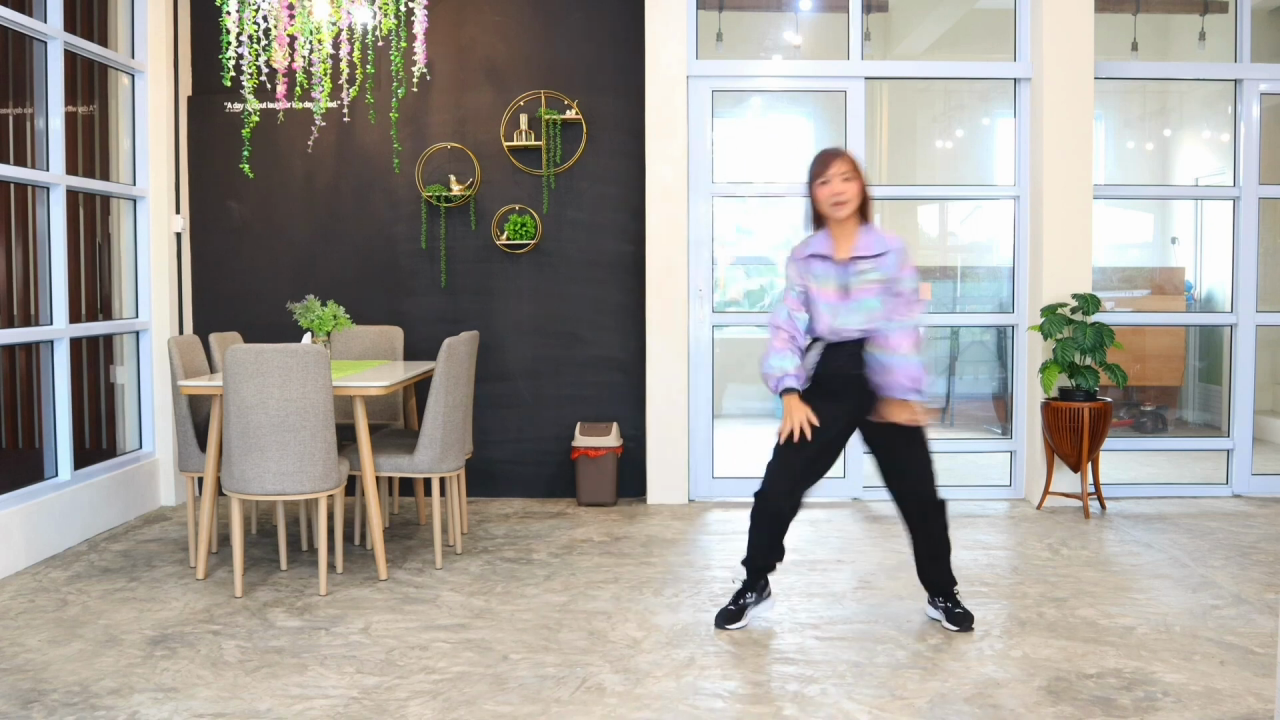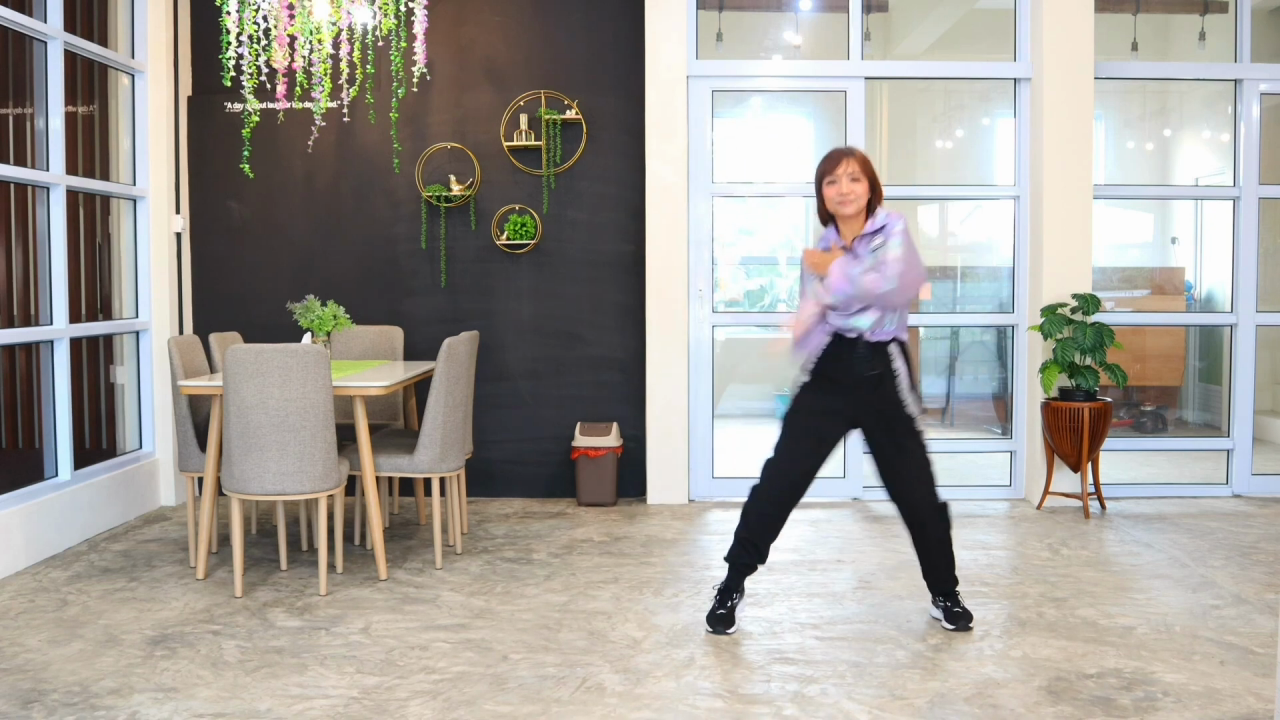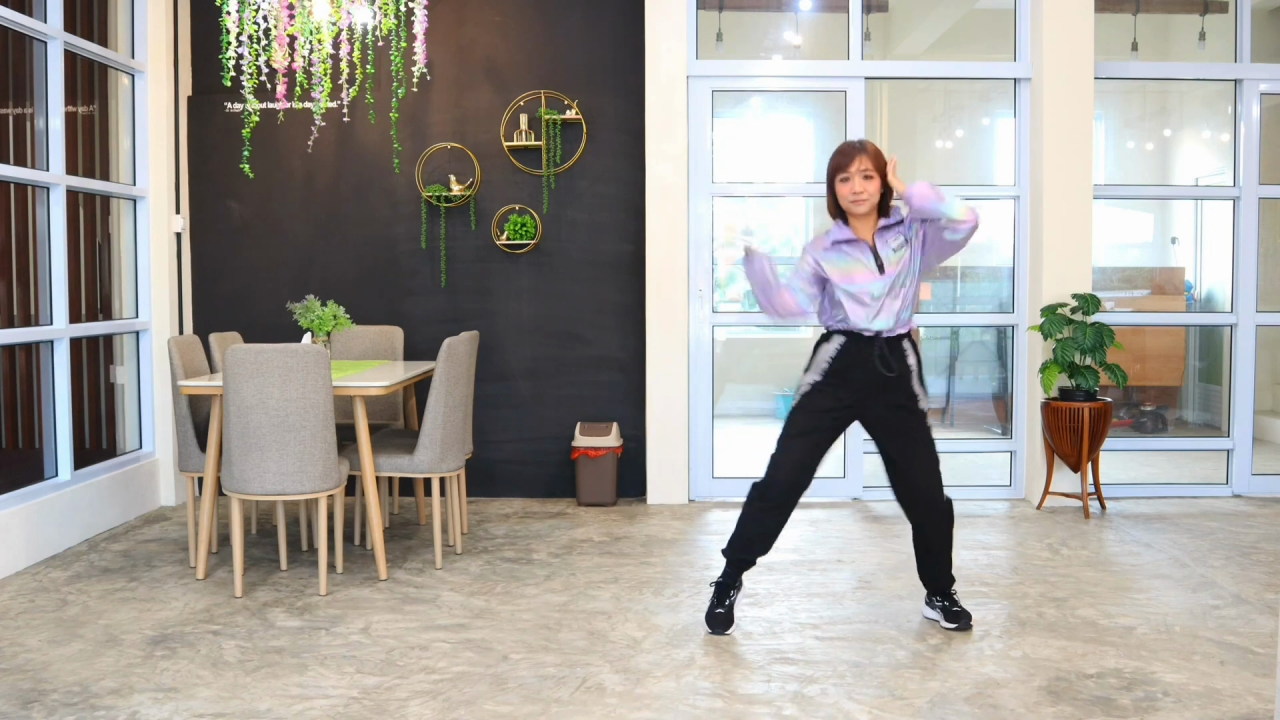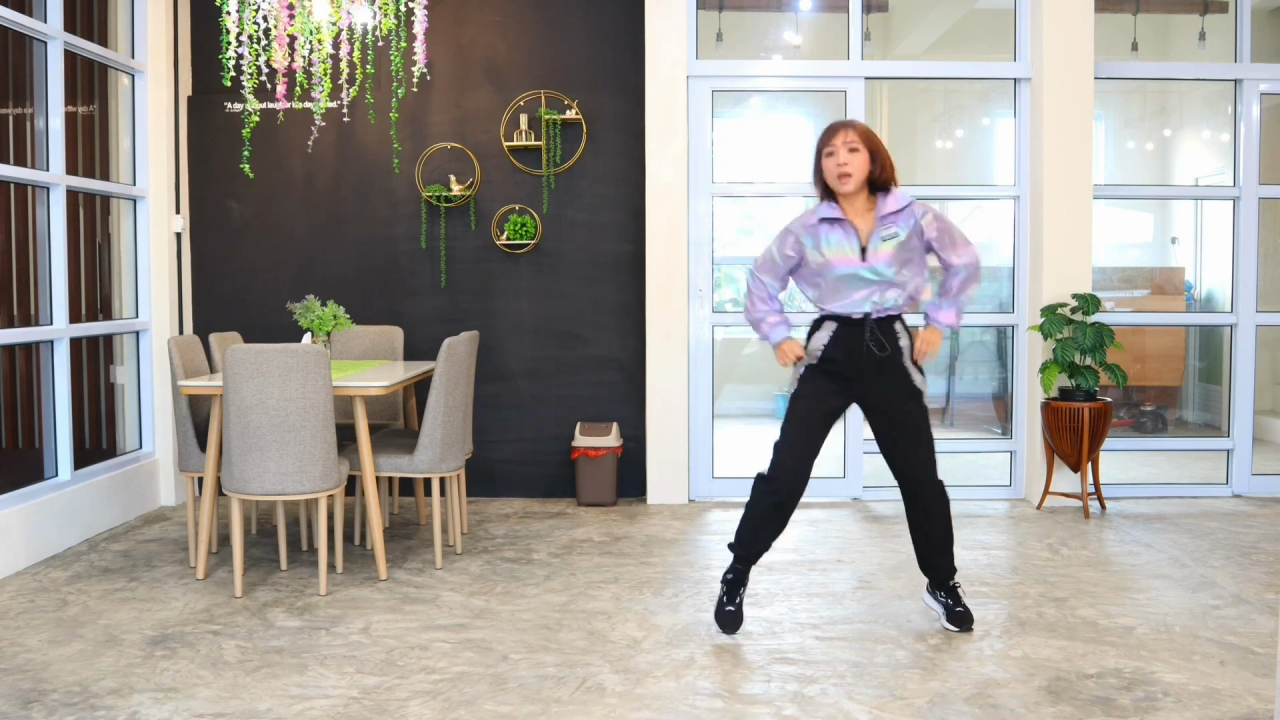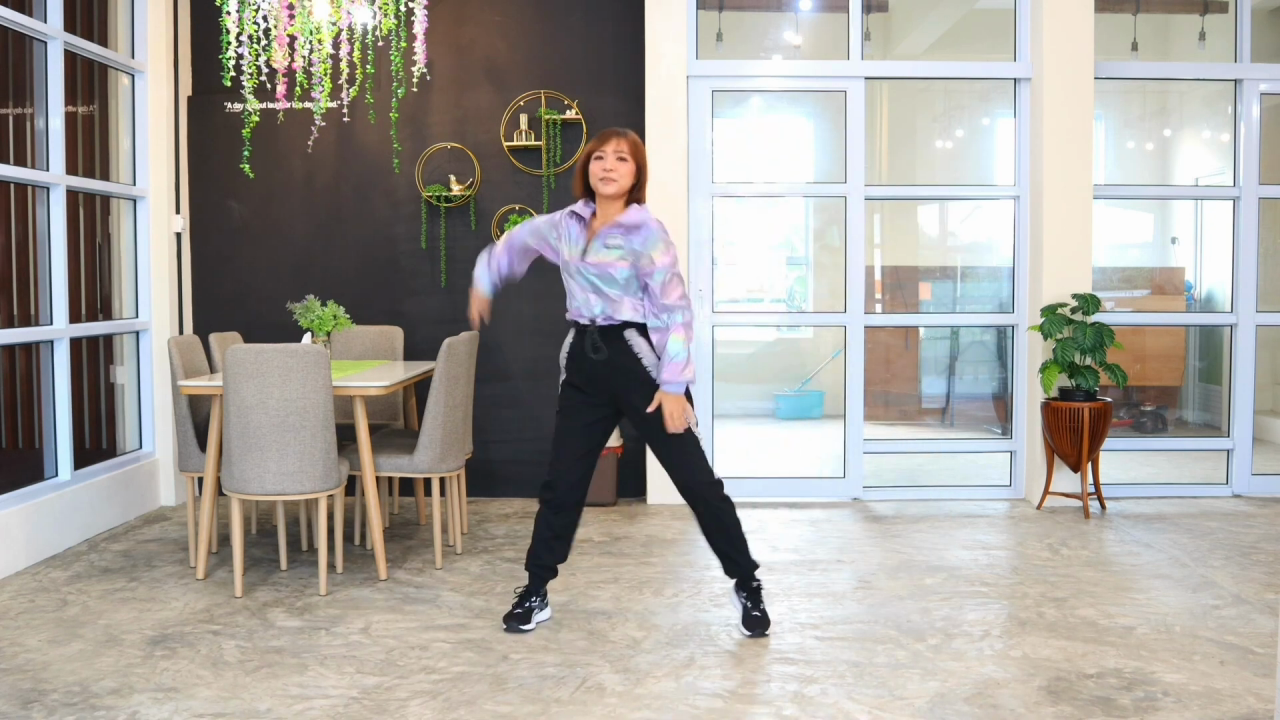
dt=1s
person 1, frame 1
left shoulder: (890, 248)
right shoulder: (802, 257)
left elbow: (905, 321)
right elbow: (785, 329)
left wrist: (905, 392)
right wrist: (790, 393)
left hip: (877, 378)
right hip: (825, 373)
left knee: (918, 492)
right knee: (780, 486)
left ankle: (941, 593)
right ankle: (755, 583)
person 1, frame 2
left shoulder: (893, 229)
right shoulder: (821, 251)
left elbow: (899, 288)
right elbow: (808, 320)
left wrist: (834, 273)
right wrist: (809, 319)
left hip: (884, 372)
right hip: (830, 370)
left knee: (917, 492)
right knee: (778, 481)
left ankle: (944, 593)
right ankle: (732, 585)
person 1, frame 3
left shoulder: (915, 234)
right shoulder: (822, 248)
left elbow: (965, 221)
right elbow: (786, 305)
left wrist: (906, 190)
right wrist: (753, 258)
left hip: (895, 370)
right hip: (837, 368)
left knee: (925, 491)
right knee: (782, 479)
left ankle: (940, 593)
right ankle: (729, 580)
person 1, frame 4
left shoulder: (909, 214)
right shoulder: (807, 227)
left elbow: (964, 259)
right elbow: (761, 282)
left wrist: (938, 322)
right wrist: (779, 336)
left hip: (889, 352)
right hip: (830, 354)
left knee: (921, 479)
right knee: (785, 473)
left ankle: (942, 585)
right ankle: (736, 578)
person 1, frame 5
left shoulder: (647, 231)
right shoulder: (570, 221)
left elbow: (675, 309)
right elbow: (520, 241)
left wrist: (674, 385)
right wrist: (484, 280)
left hip: (637, 365)
right hip: (584, 362)
left knee: (696, 480)
right knee: (562, 484)
left ankle: (746, 584)
right ankle: (536, 591)
